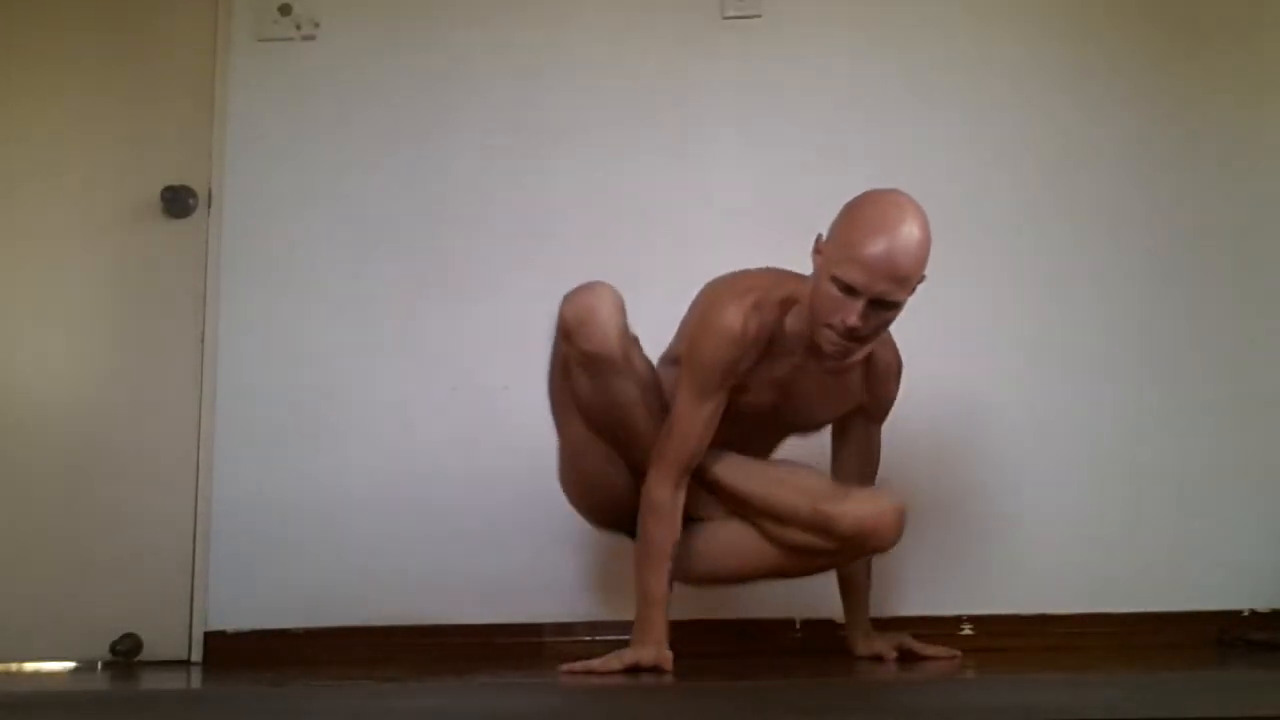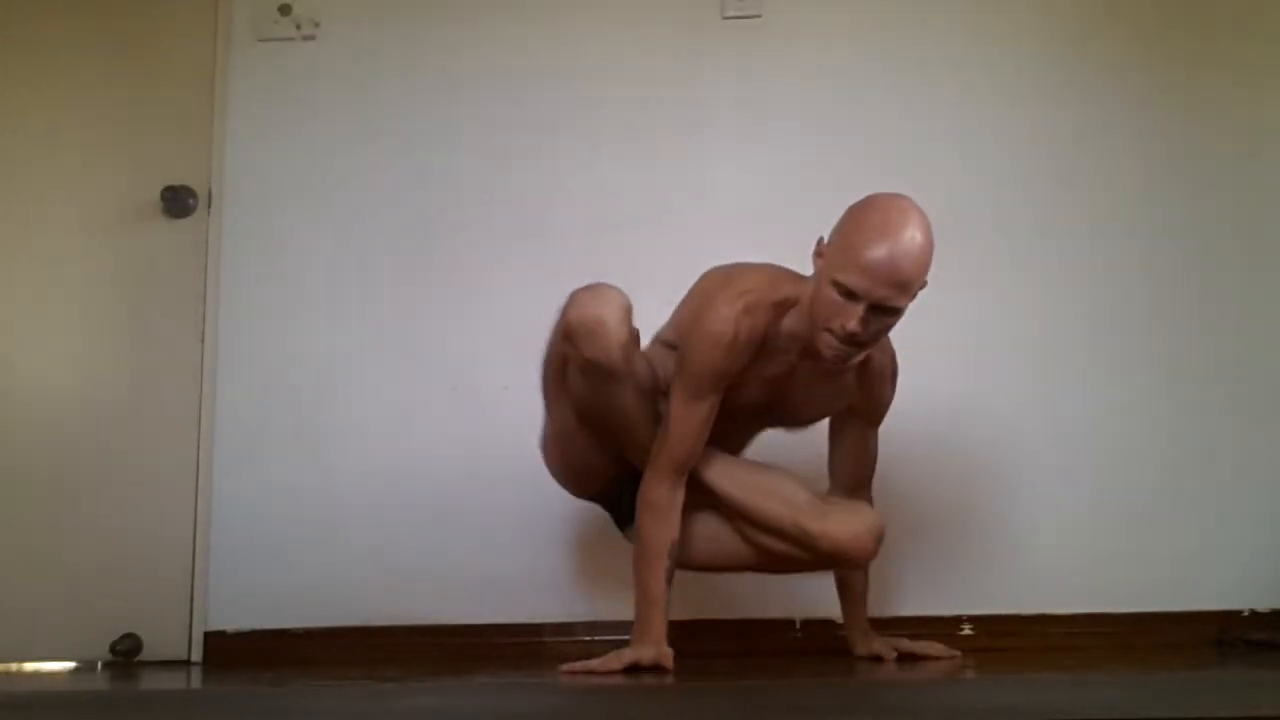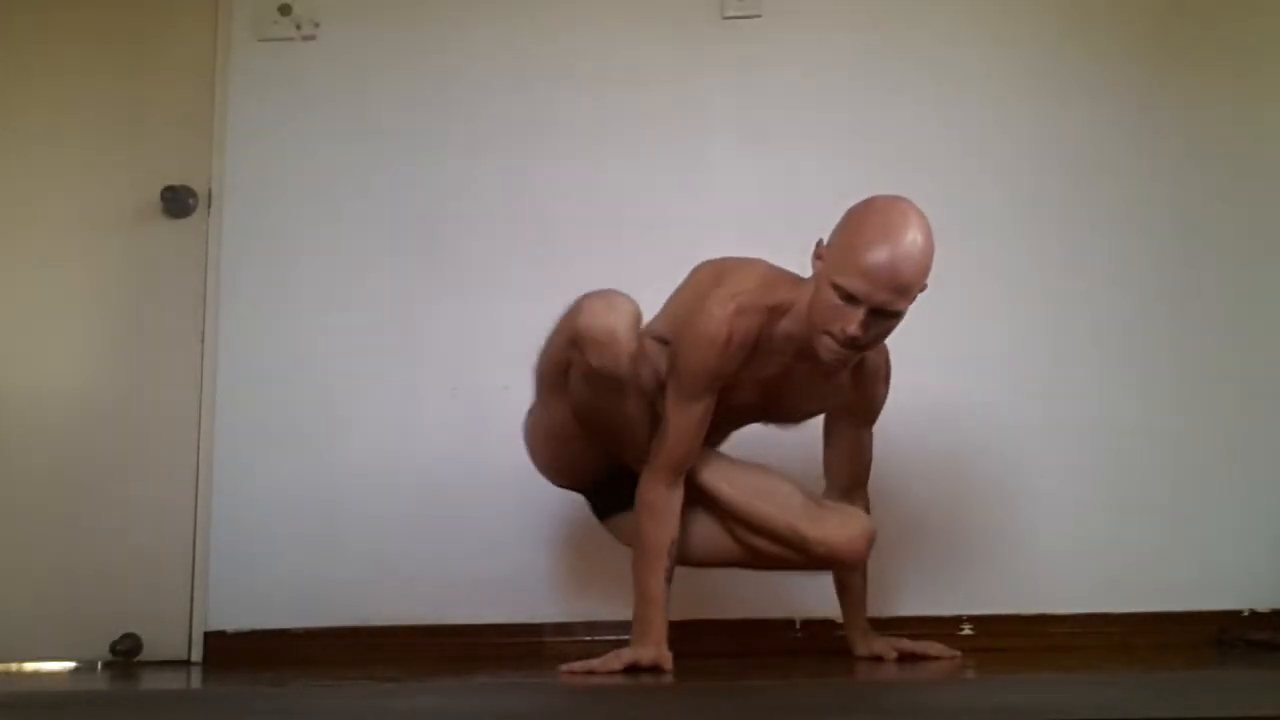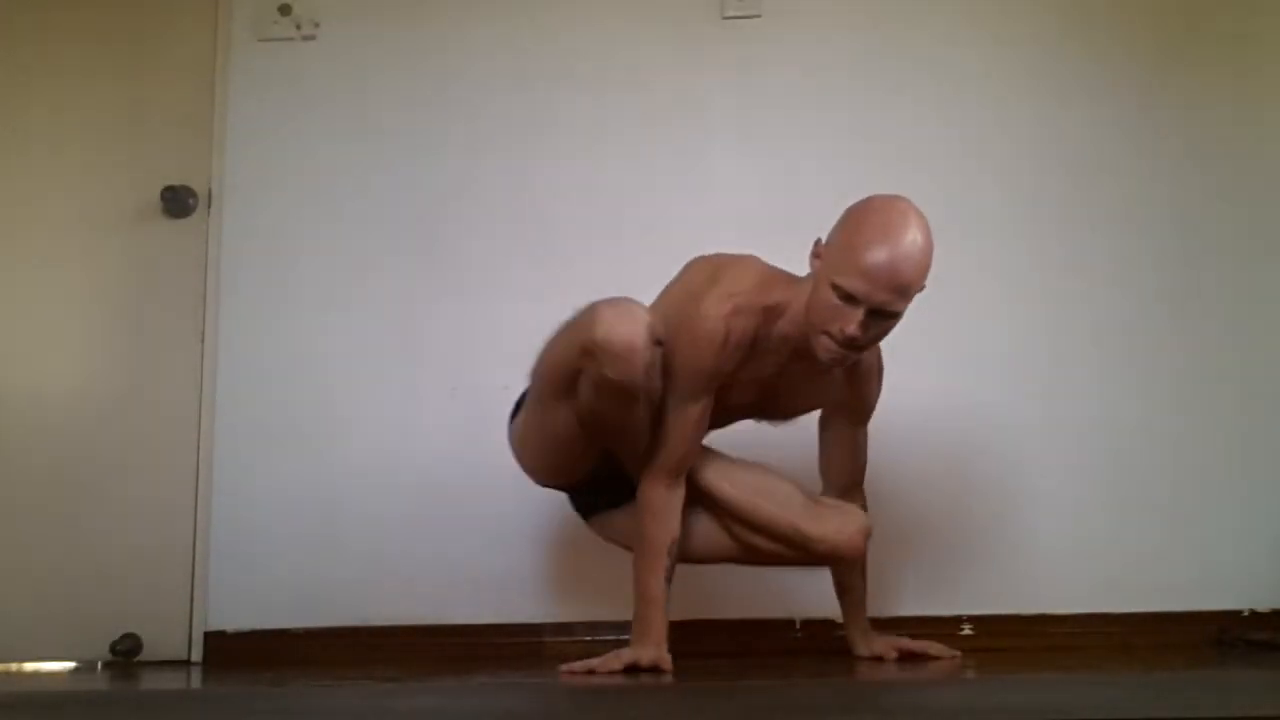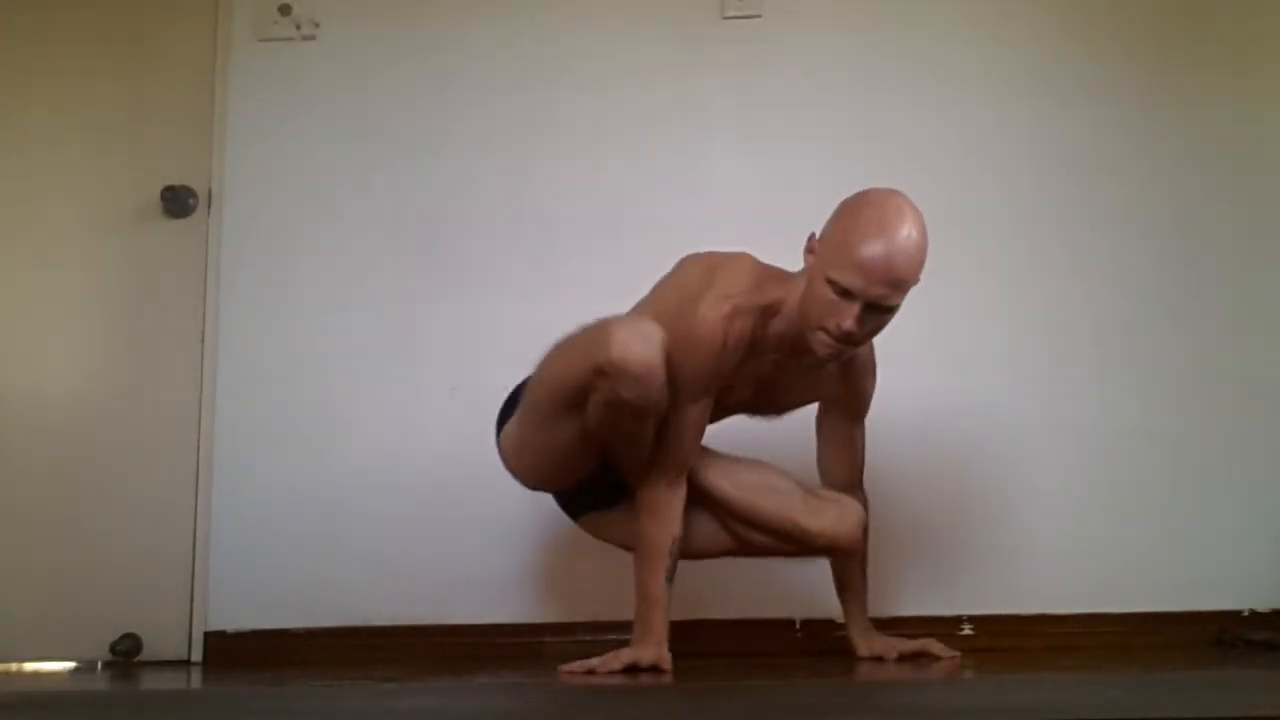
dt=0.1s
person 1, frame 1
left shoulder: (880, 366)
right shoulder: (739, 318)
left elbow: (853, 501)
right elbow: (664, 478)
left wrist: (860, 631)
right wrist: (649, 635)
left hip: (704, 526)
right hip: (619, 489)
left knee: (880, 518)
right knee: (591, 311)
person 1, frame 2
left shoulder: (873, 368)
right shoulder: (738, 315)
left elbow: (852, 496)
right elbow: (665, 478)
left wrist: (860, 631)
right wrist: (648, 635)
left hip: (691, 470)
right hip: (595, 455)
left knee: (858, 533)
right knee: (597, 309)
person 1, frame 3
left shoulder: (867, 368)
right shoulder: (731, 315)
left elbow: (847, 498)
right elbow: (662, 478)
left wrist: (859, 632)
right wrist: (647, 635)
left hip: (682, 470)
right hip: (583, 448)
left knee: (850, 537)
right knee: (607, 318)
person 1, frame 4
left shoulder: (857, 367)
right shoulder: (728, 314)
left elbow: (847, 497)
right elbow: (665, 479)
left wrist: (860, 631)
right wrist: (649, 637)
right hip: (561, 438)
left knee: (845, 531)
right knee: (619, 325)
person 1, frame 5
left shoulder: (851, 363)
right shoulder: (723, 315)
left elbow: (846, 494)
right elbow: (665, 481)
left wrist: (860, 629)
right wrist: (649, 637)
right hip: (554, 440)
left knee: (843, 524)
right knee: (634, 345)
